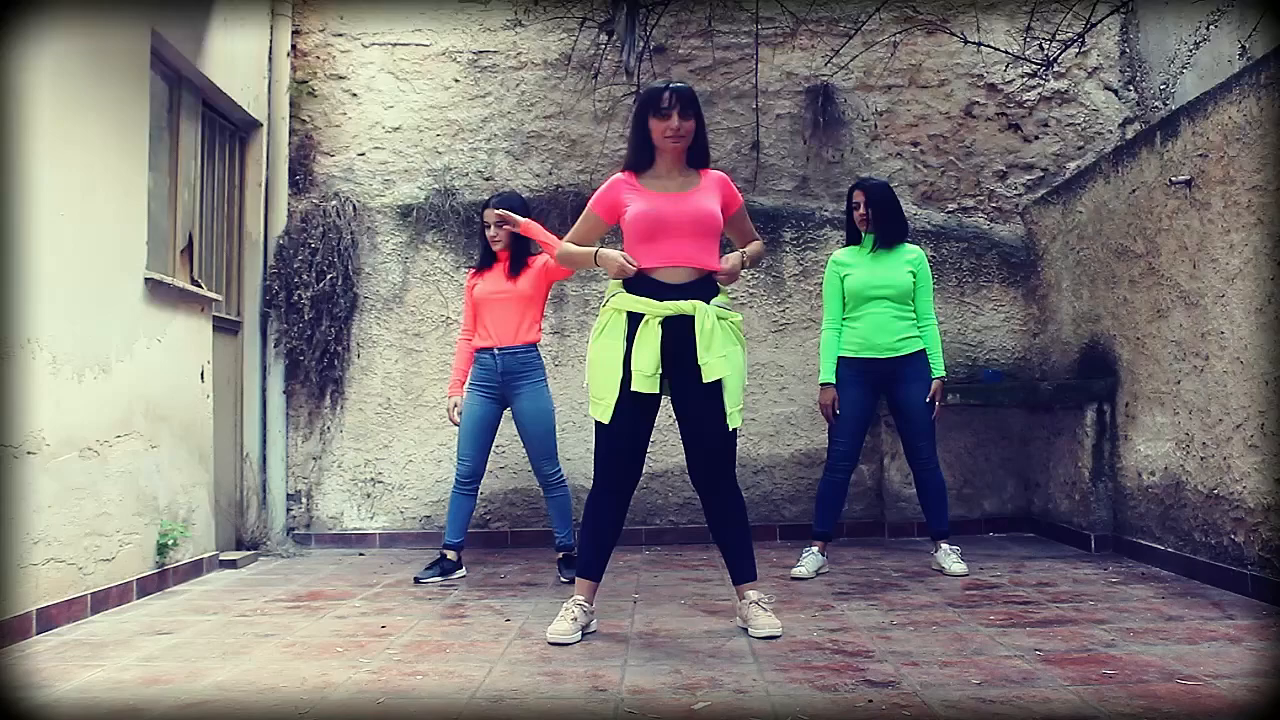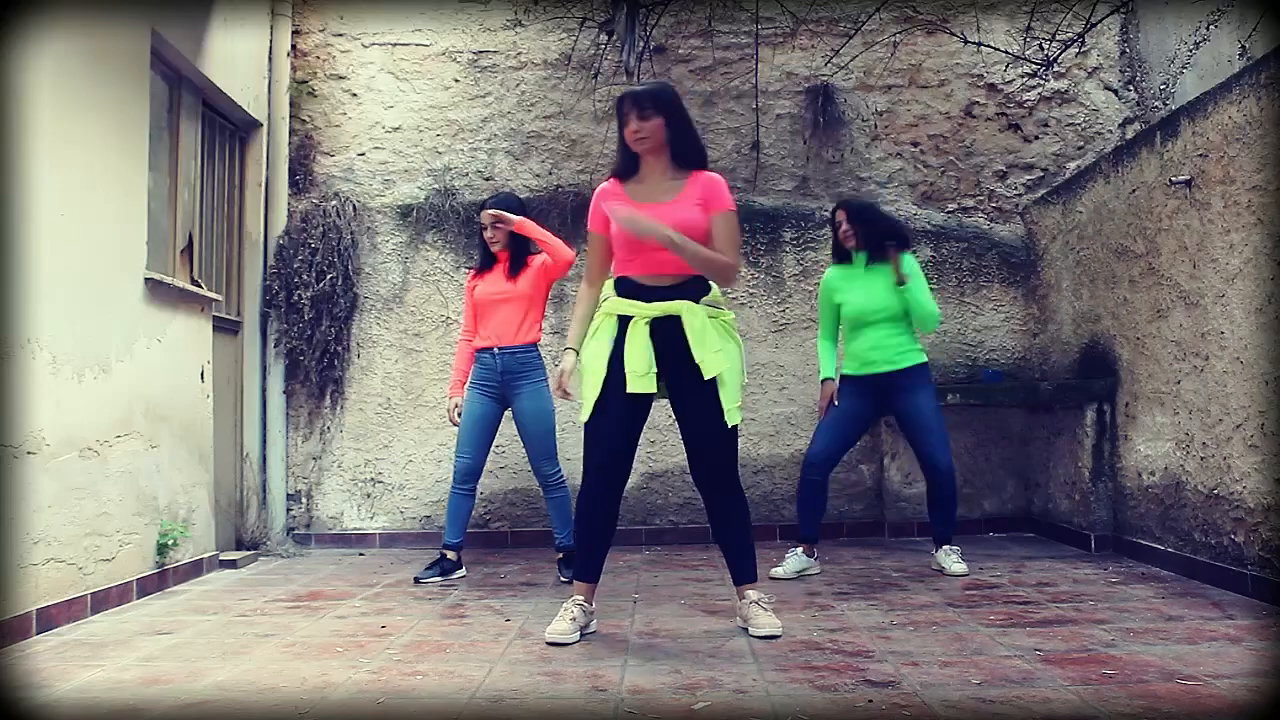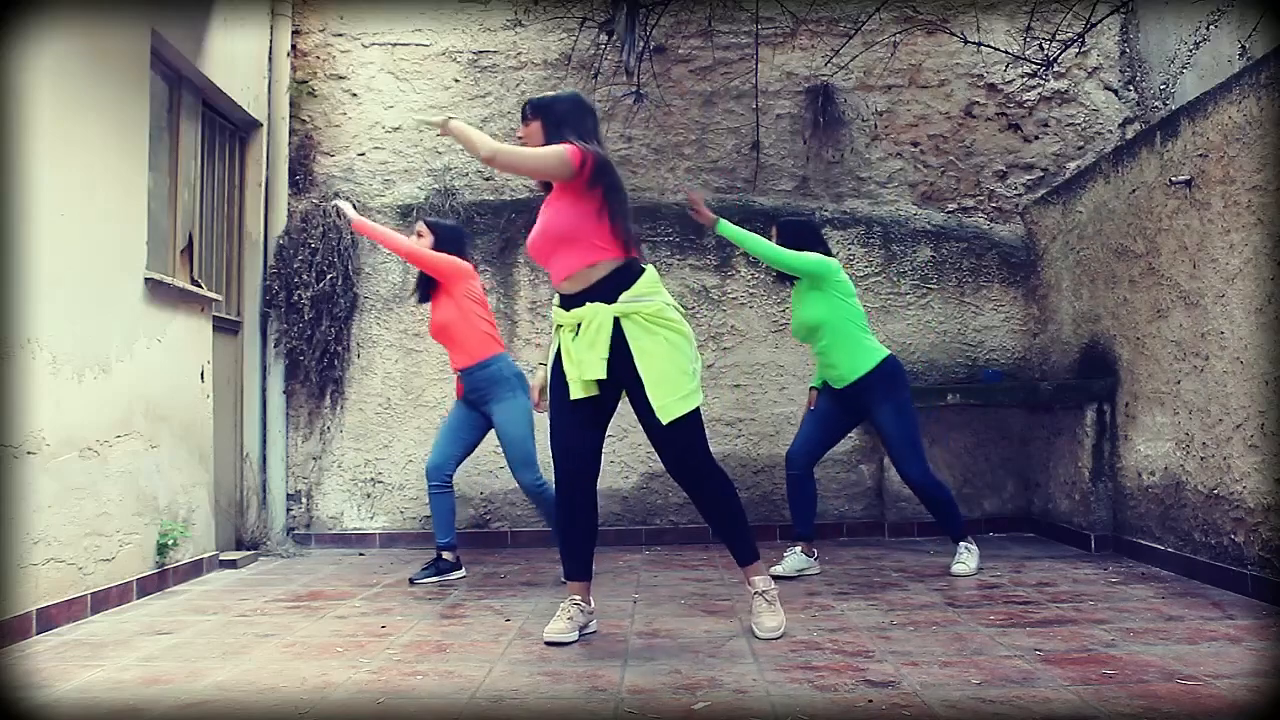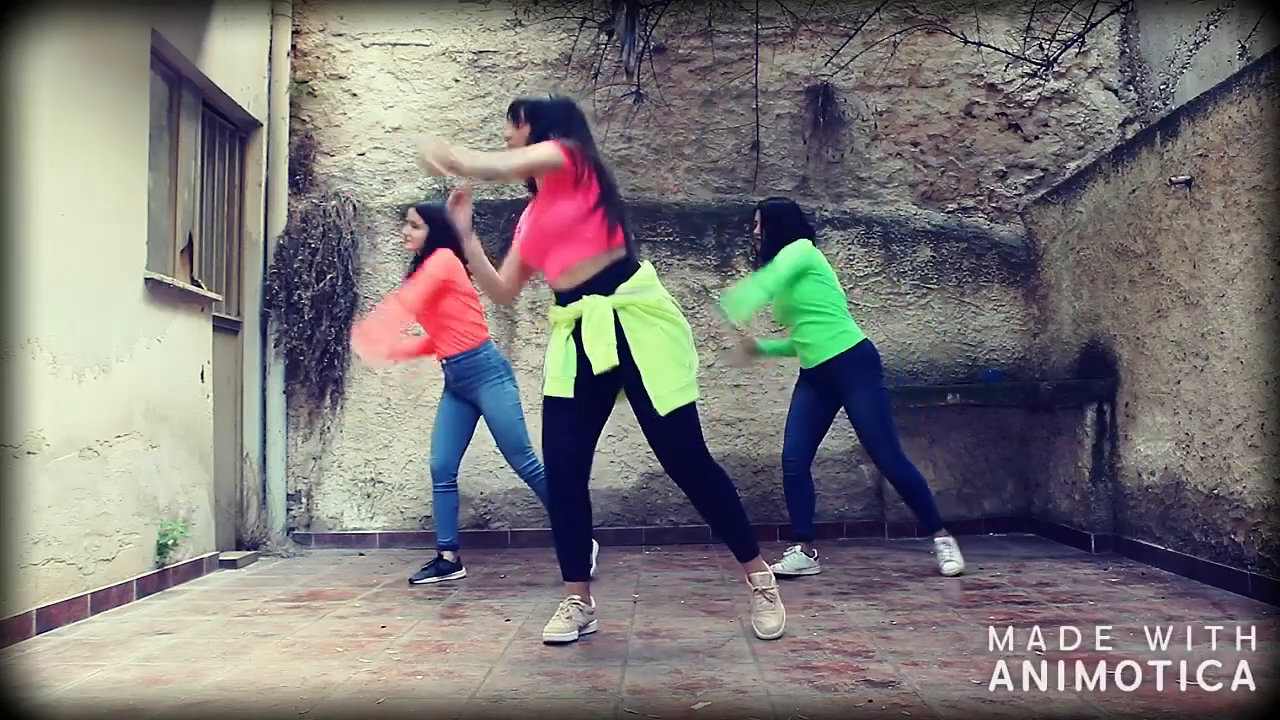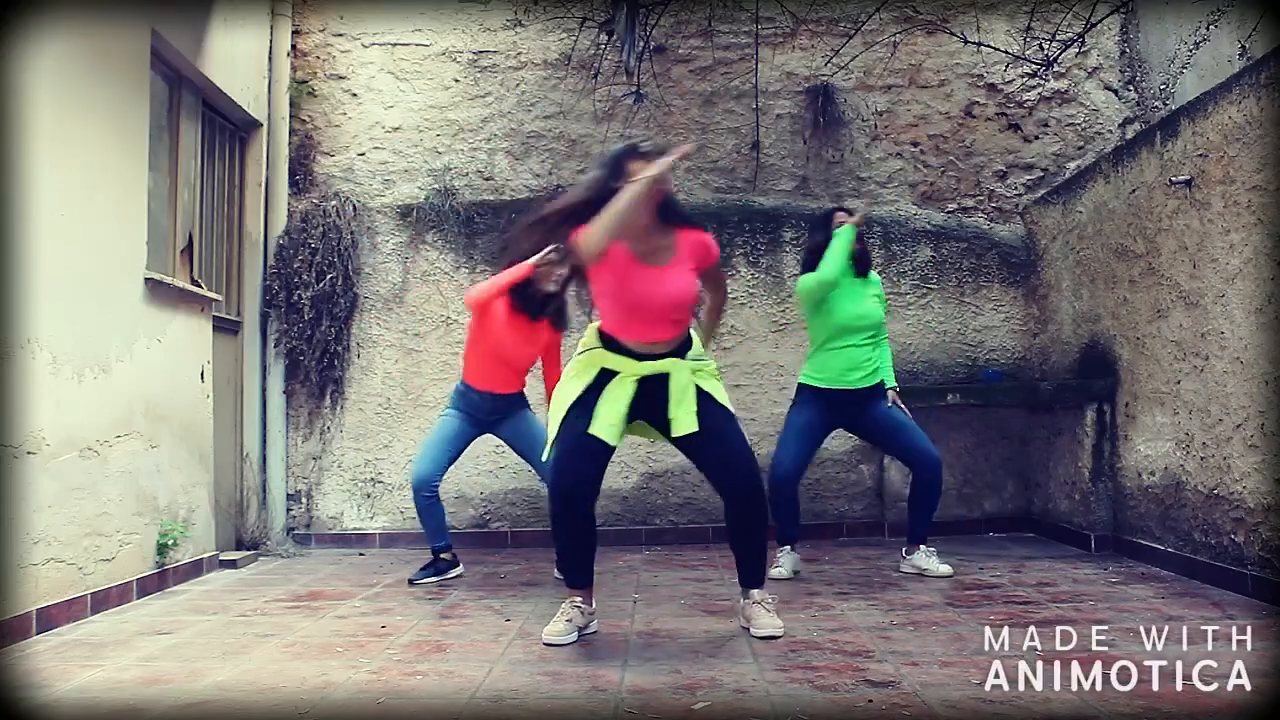
dt=0.5s
person 1, frame 1
left shoulder: (718, 185)
right shoulder: (621, 188)
left elbow: (755, 244)
right elbow: (566, 250)
left wrist: (739, 259)
right wrist: (602, 257)
left hip: (703, 328)
right hip: (634, 328)
left knee: (715, 469)
right knee: (614, 470)
left ankle: (749, 594)
right ankle: (582, 600)
person 1, frame 2
left shoulder: (708, 186)
right shoulder: (609, 194)
left elbow: (728, 267)
right elbow: (592, 280)
left wrist: (665, 236)
right wrist: (572, 349)
left hip: (694, 331)
right hip: (625, 330)
left knee: (716, 470)
right knee: (602, 470)
left ankle: (749, 596)
right ankle: (581, 601)
person 1, frame 3
left shoulder: (582, 162)
right shoulder: (553, 204)
left elbow: (496, 154)
left wrist: (452, 124)
right wrist: (548, 362)
left hip: (636, 325)
right hip: (581, 336)
left knee: (690, 463)
right knee: (572, 475)
left ankle: (756, 579)
right ankle: (578, 600)
person 1, frame 4
left shoulder: (569, 161)
right shoulder: (532, 215)
left elbow: (492, 165)
right elbow: (503, 290)
left wrist: (445, 155)
right wrist: (464, 230)
left hip: (632, 321)
right hip: (575, 336)
left knee: (685, 458)
right knee: (563, 471)
left ankle: (757, 575)
right ankle: (578, 601)
person 1, frame 5
left shoulder: (698, 242)
right shoulder: (601, 236)
left elbow: (714, 299)
right elbow: (589, 244)
left wrist: (701, 346)
right wrist: (645, 179)
left hip: (679, 375)
right hip: (610, 374)
left knee: (743, 482)
right knee: (569, 489)
left ankle: (755, 596)
right ankle: (580, 603)
person 2, frame 1
left shoulder: (913, 256)
right shoulder: (841, 260)
left elbow: (926, 319)
right elbow: (831, 323)
left wrist: (938, 373)
right wrist: (826, 379)
left hip: (908, 366)
right hip: (855, 368)
left knee: (924, 458)
right knee: (840, 459)
left ankle: (942, 546)
right ankle: (818, 549)
person 2, frame 2
left shoulder: (905, 264)
right shoulder: (834, 278)
left elbow: (929, 322)
right elbow: (826, 337)
left wrist: (901, 278)
right wrist: (828, 378)
left hip: (909, 377)
right hip: (857, 384)
left knee: (939, 464)
right knee: (816, 460)
left ankle: (944, 547)
right ankle: (805, 551)
person 2, frame 3
left shoulder: (825, 269)
right shoulder: (802, 291)
left elbow: (769, 253)
left wrist: (715, 223)
right wrist: (817, 384)
left hip: (879, 380)
right hip: (840, 391)
left knee: (914, 471)
right knee: (797, 460)
left ankle: (963, 543)
right ankle: (805, 552)
person 2, frame 4
left shoulder: (801, 251)
right shoulder: (786, 276)
left elbow: (767, 281)
left wrist: (730, 312)
right wrist: (760, 347)
left hip: (852, 364)
right hip: (815, 377)
left knee: (887, 458)
right knee: (793, 461)
left ankle: (940, 537)
right ankle: (804, 551)
person 2, frame 5
left shoulder: (872, 284)
right shoulder: (814, 284)
right elbow: (829, 271)
left wrist: (890, 386)
right wrist: (841, 229)
left hip: (868, 396)
right hip: (818, 397)
left knee: (928, 462)
right knee: (781, 475)
left ankle: (915, 551)
right ankle: (786, 551)
person 3, frame 1
left shoulder: (539, 267)
right shoulder: (477, 276)
left elbow: (569, 261)
right elbow: (466, 335)
left wrist: (527, 226)
right wrist: (455, 387)
left hip: (525, 370)
right hip: (483, 373)
left knee: (547, 470)
right knee: (466, 472)
left ankle: (567, 553)
right ankle: (451, 556)
person 3, frame 2
left shoulder: (537, 266)
right shoulder: (477, 277)
left elbow: (567, 258)
right elbow: (467, 335)
left wrist: (521, 224)
right wrist: (456, 388)
left hip: (525, 370)
right hip: (484, 374)
left knee: (547, 470)
right knee: (465, 470)
left ankle: (567, 553)
right ankle: (451, 557)
person 3, frame 3
left shoulder: (459, 270)
right shoulder: (439, 292)
left elbow: (392, 242)
left wrist: (356, 219)
right wrist: (463, 395)
left hip: (500, 382)
right hip: (472, 391)
left knee: (528, 479)
right knee: (437, 469)
right ankle: (446, 558)
person 3, frame 4
left shoulder: (443, 261)
right shoulder: (427, 272)
left elbow: (406, 300)
left wrist: (372, 334)
right wrist: (391, 351)
left hip: (482, 372)
right hip: (454, 381)
left knee: (524, 463)
right knee: (441, 469)
right ankle: (448, 558)
person 3, frame 5
left shoulder: (550, 324)
right shoulder: (493, 299)
left elbow: (552, 375)
right elbow: (473, 300)
right wrist: (531, 264)
left hip: (512, 410)
right hip: (466, 405)
right knee: (423, 477)
right ankle: (444, 557)
